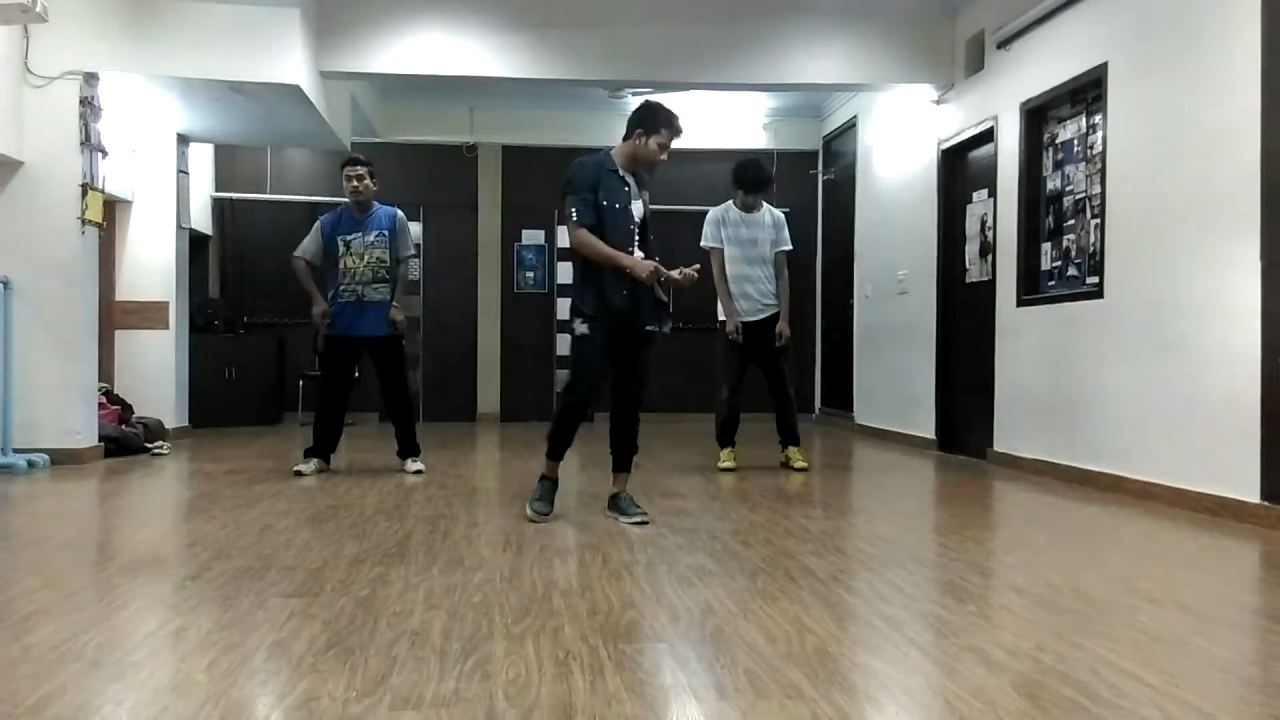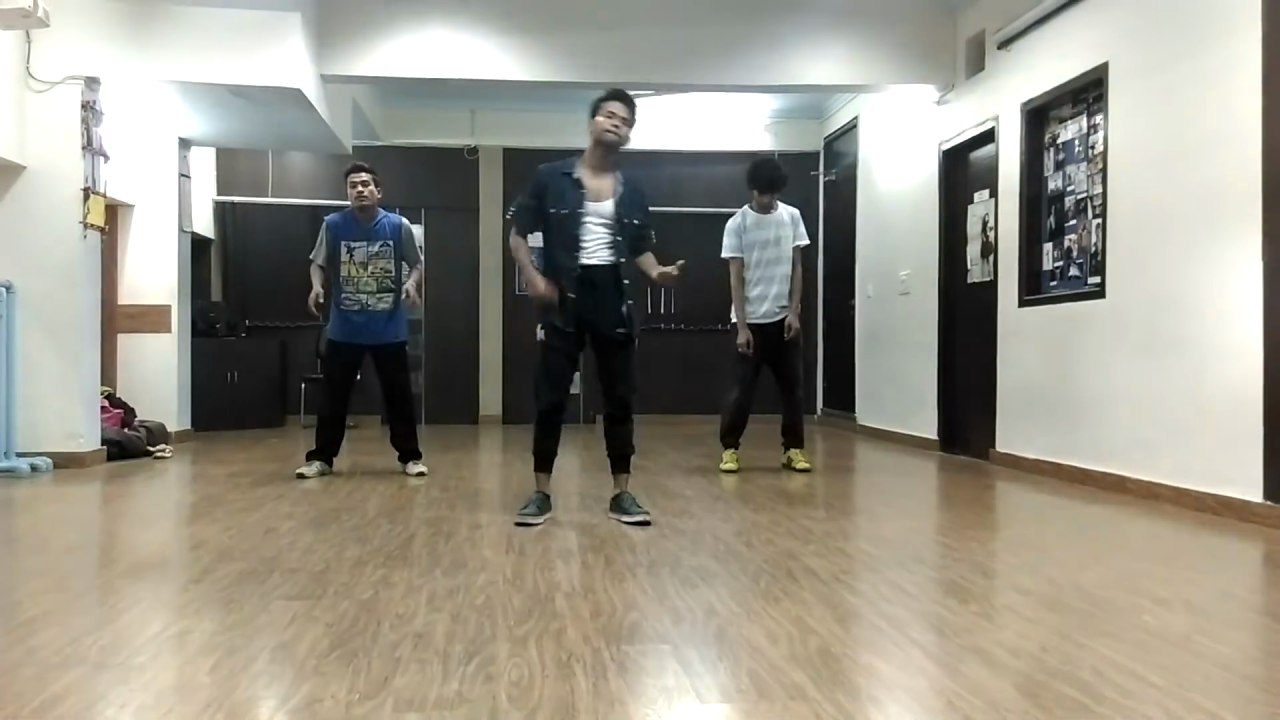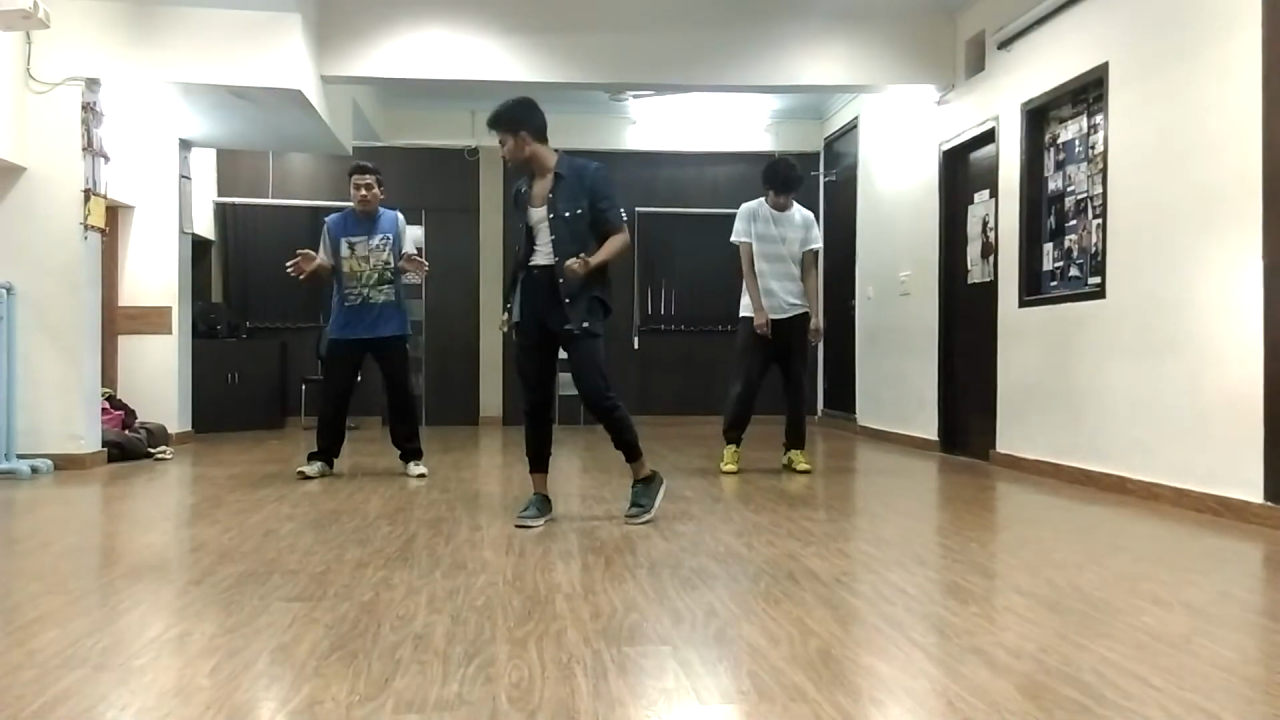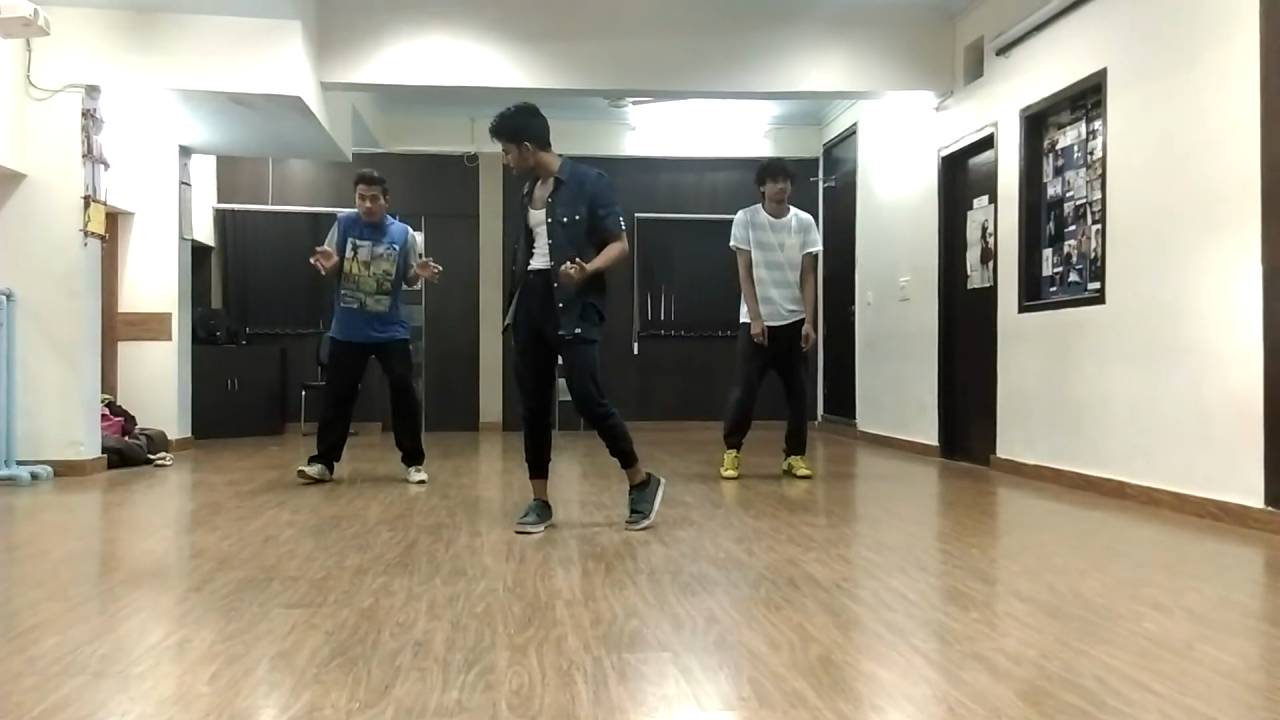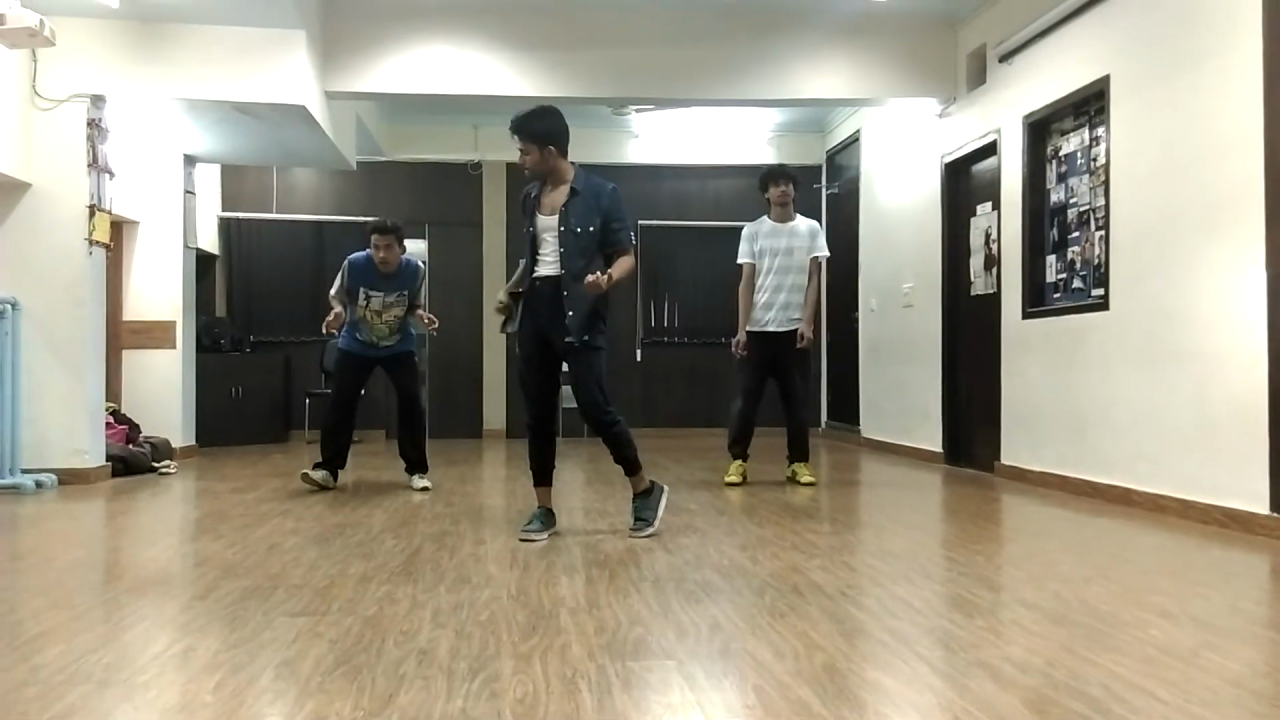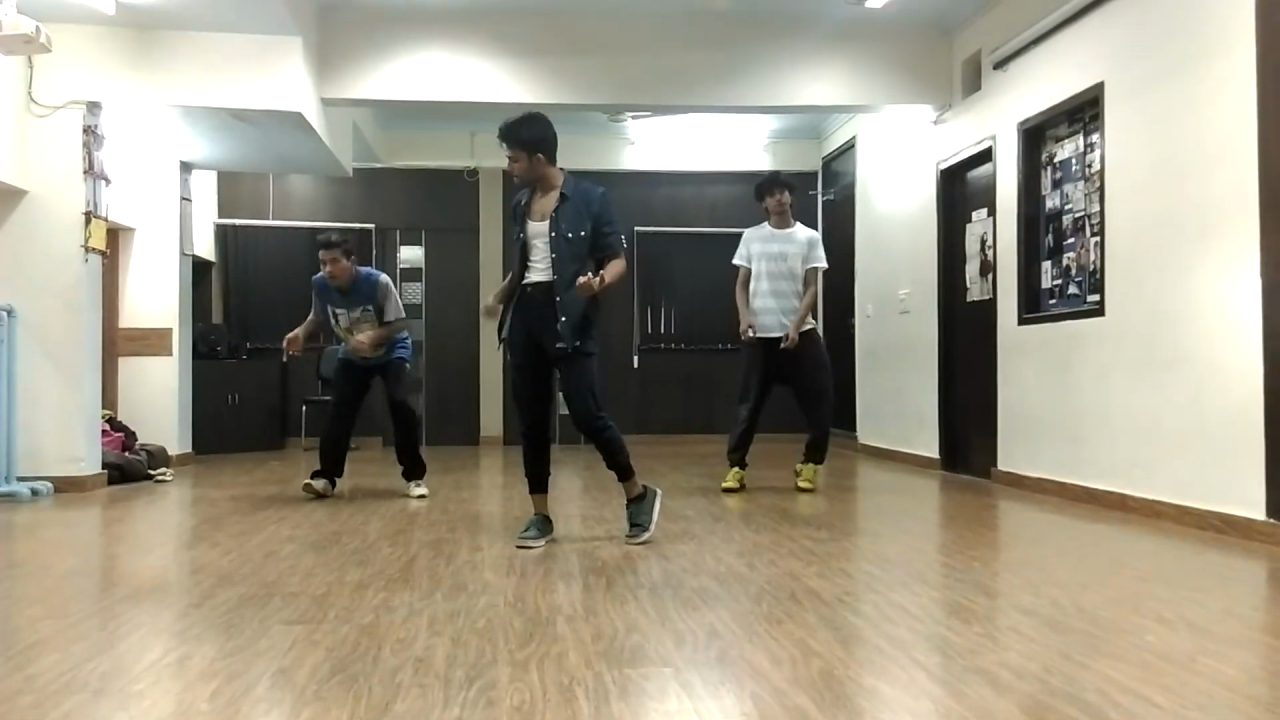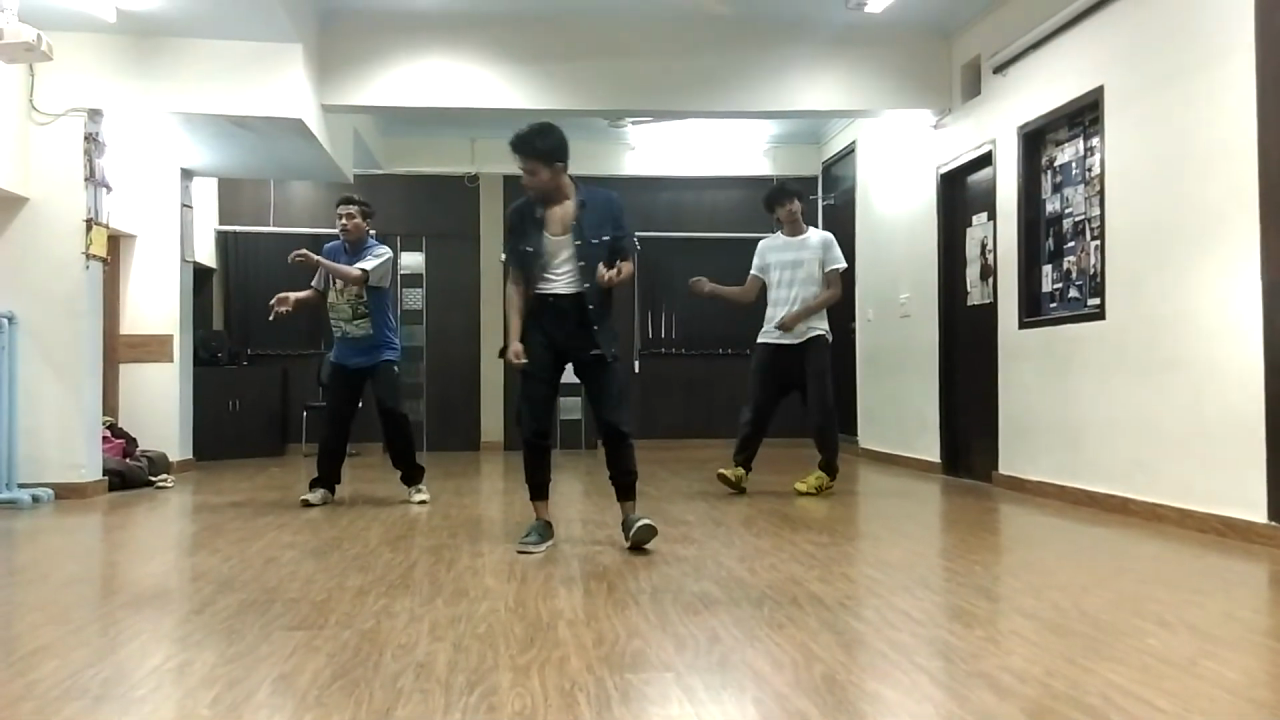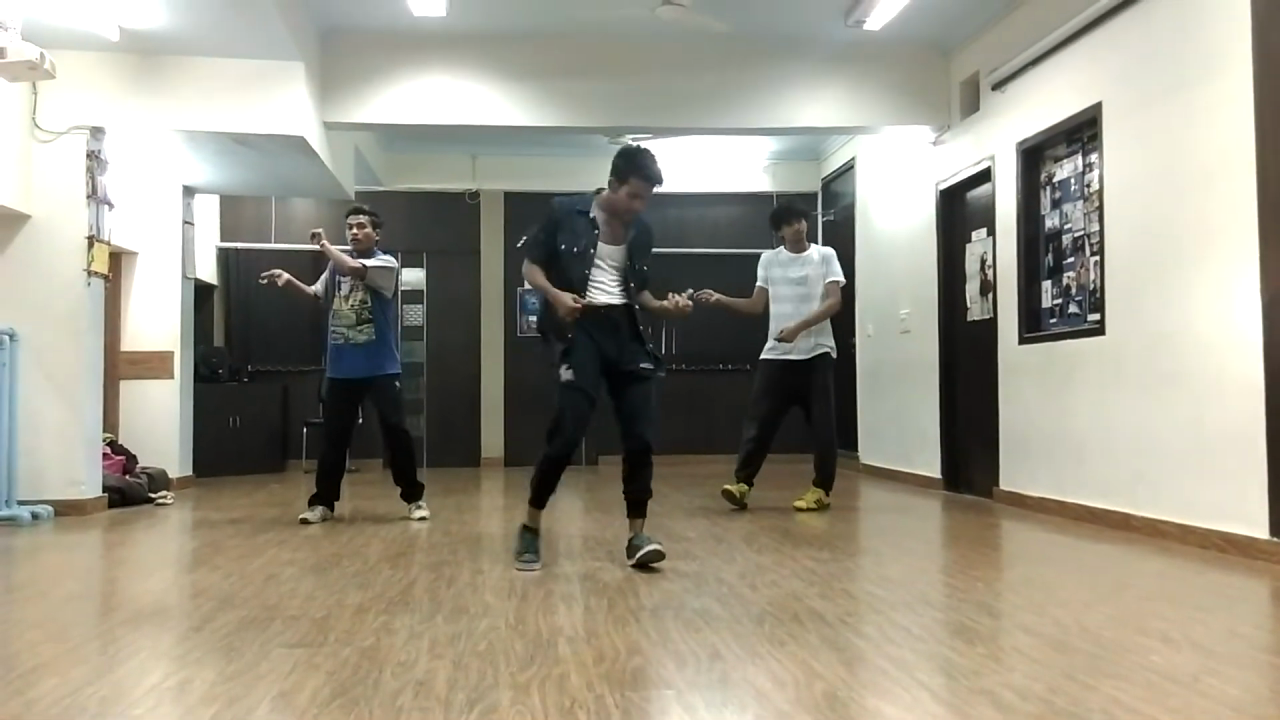
dt=0.5s
person 1, frame 1
left shoulder: (641, 187)
right shoulder: (589, 171)
right elbow: (579, 235)
left wrist: (666, 275)
right wrist: (629, 264)
left hip: (636, 303)
right hip: (597, 299)
left knee: (629, 398)
right knee: (583, 390)
left ankle: (619, 493)
right ankle: (548, 479)
person 1, frame 2
left shoulder: (631, 189)
right shoulder: (551, 178)
left elbow: (640, 248)
right elbow: (517, 233)
left wrist: (657, 271)
right wrist: (532, 276)
left hip: (612, 299)
right hip: (565, 299)
left knee: (619, 400)
right knee: (550, 399)
left ankle: (621, 494)
right ankle: (541, 494)
person 1, frame 3
left shoulder: (588, 176)
right shoulder: (522, 190)
left elbow: (621, 236)
left wrist: (589, 264)
right wrist: (512, 304)
left hip: (576, 298)
right hip: (533, 298)
left knee: (595, 392)
right knee: (535, 400)
left ankle: (645, 477)
right ankle: (540, 496)
person 1, frame 4
left shoulder: (589, 182)
right shoulder: (528, 191)
left elbow: (619, 244)
left wrist: (586, 270)
right wrist: (514, 298)
left hip: (573, 304)
right hip: (531, 302)
left knee: (588, 399)
right knee: (533, 405)
left ankle: (642, 482)
right ankle: (540, 502)
person 1, frame 5
left shoulder: (601, 193)
right shoulder: (530, 197)
left elbow: (626, 255)
left wrist: (607, 279)
right wrist: (509, 293)
left hip: (578, 310)
right hip: (535, 309)
left knee: (594, 406)
right knee: (538, 412)
left ankle: (646, 490)
right ankle: (544, 509)
person 1, frame 6
left shoulder: (590, 198)
right shoulder: (521, 204)
left elbow: (617, 259)
left wrist: (599, 281)
right wrist: (501, 294)
left hip: (569, 316)
right hip: (526, 316)
left knee: (586, 413)
right knee: (531, 421)
left ankle: (639, 494)
right ankle: (541, 516)
person 1, frame 7
left shoulder: (605, 205)
right shoulder: (519, 214)
left elbow: (629, 261)
right elbow: (516, 279)
left wrist: (615, 276)
right wrist: (513, 336)
left hip: (590, 321)
right hip: (541, 324)
left knee: (613, 422)
right knee: (534, 426)
left ankle: (629, 516)
right ankle: (541, 521)
person 1, frame 8
left shoulder: (641, 231)
right shoulder: (564, 213)
right elbow: (529, 264)
left wrist: (663, 305)
right wrist: (554, 294)
left hip: (627, 333)
right hip: (581, 330)
left knee: (640, 438)
right knee: (566, 434)
left ankle: (637, 536)
right ankle: (531, 527)
person 2, frame 1
left shoulder: (776, 219)
right shoulder: (717, 217)
left elbow: (781, 271)
right elbow: (718, 270)
left wrist: (784, 318)
right wrist: (730, 314)
left hip: (770, 315)
right hip: (735, 316)
left knee: (781, 384)
right knee: (731, 385)
left ankle: (790, 447)
right ankle: (726, 448)
person 2, frame 2
left shoulder: (792, 216)
right shoulder: (736, 224)
left elbow: (797, 268)
right elbow: (736, 278)
left wrist: (794, 312)
right wrist: (742, 327)
left hip: (784, 317)
right hip: (751, 319)
left knee: (792, 385)
right knee: (742, 388)
left ankle: (793, 448)
right ankle: (729, 449)
person 2, frame 3
left shoulder: (806, 218)
right shoulder: (749, 212)
left elbow: (809, 270)
right elbow: (747, 266)
left wrist: (814, 315)
right wrist: (759, 311)
left hip: (795, 315)
right hip: (756, 314)
left knee: (797, 385)
right knee: (745, 383)
left ankle: (794, 449)
right ankle: (731, 447)
person 2, frame 4
left shoulder: (805, 222)
right shoulder: (745, 219)
left elbow: (808, 276)
right elbow: (744, 273)
left wrist: (809, 322)
right wrist: (755, 318)
left hip: (794, 321)
right hip: (755, 320)
left knee: (798, 391)
right knee: (744, 389)
left ankle: (795, 455)
right ankle: (731, 452)
person 2, frame 5
left shoulder: (811, 229)
right shoulder: (753, 231)
left elbow: (814, 279)
right elbow: (747, 282)
left wrist: (807, 322)
right wrist: (741, 328)
left hip: (794, 328)
right hip: (759, 329)
left knee: (797, 398)
right knee: (747, 396)
left ankle: (798, 463)
right ankle: (738, 461)
person 2, frame 6
left shoulder: (809, 237)
right shoulder: (751, 237)
left elbow: (811, 288)
right elbow: (741, 285)
left wrist: (796, 327)
right wrist: (744, 317)
left hip: (800, 331)
right hip: (761, 334)
left knee: (820, 399)
right knee: (750, 403)
left ankle: (809, 463)
right ankle: (736, 467)
person 2, frame 7
left shoulder: (824, 240)
right shoulder: (766, 247)
left elbow: (835, 290)
right elbow: (748, 293)
left wrist: (799, 315)
right wrist: (712, 288)
left hip: (812, 337)
right hip: (772, 339)
left knee: (821, 406)
right knee: (756, 406)
left ankle: (827, 471)
right ankle: (740, 468)
person 2, frame 8
left shoulder: (825, 256)
right shoulder: (769, 259)
left elbow: (834, 302)
right elbow: (757, 305)
left wrist: (798, 327)
right wrist: (719, 299)
left hip: (817, 353)
right hip: (776, 354)
left knee: (822, 424)
right knee: (759, 420)
left ankle: (821, 488)
right ankle: (742, 483)
person 3, frame 1
left shoulder: (394, 219)
right shoulder: (329, 223)
left elbow: (404, 265)
right elbow: (300, 261)
left wrist: (398, 303)
right wrist: (317, 301)
left hip: (384, 323)
right hip: (340, 324)
left knee: (397, 391)
right knee: (331, 392)
left ankle: (410, 454)
right ankle: (319, 455)
person 3, frame 2
left shoulder: (398, 226)
right shoulder: (333, 225)
left elbow: (416, 263)
right elbow: (320, 264)
left wrist: (412, 283)
right wrist: (317, 288)
left hip: (390, 328)
right hip: (343, 329)
left knee: (399, 395)
right knee: (333, 396)
left ankle: (410, 456)
right ankle: (321, 457)
person 3, frame 3
left shoulder: (395, 221)
right shoulder: (334, 224)
left elbow: (401, 265)
right elbow: (332, 269)
left wrist: (409, 264)
right wrist: (316, 265)
left hip: (390, 324)
right hip: (346, 326)
left knee: (400, 390)
right knee: (335, 392)
left ankle: (412, 457)
right ankle: (323, 458)
person 3, frame 4
left shoulder: (402, 233)
right shoulder: (344, 224)
left elbow: (408, 279)
right elbow: (332, 267)
left wrist: (419, 271)
right wrist: (329, 263)
left hip: (391, 329)
right hip: (348, 329)
left knee: (404, 391)
right knee: (338, 393)
left ankle: (414, 462)
right ankle: (323, 462)
person 3, frame 5
left shoulder: (415, 270)
right shoulder: (354, 264)
left elbow: (415, 306)
right elbow: (337, 296)
left wrist: (421, 315)
right wrist: (339, 311)
left hip: (399, 346)
right hip: (355, 344)
left knee: (410, 400)
right knee: (341, 401)
left ankle: (417, 470)
right ankle: (328, 469)
person 3, frame 6
left shoulder: (378, 282)
right shoulder: (319, 284)
left elbow: (398, 323)
right elbow: (318, 316)
left wrist: (372, 336)
right wrist: (301, 332)
left hip: (391, 351)
right hip: (353, 357)
left knee: (401, 404)
right knee: (340, 411)
left ankle: (414, 476)
right ankle: (326, 476)
person 3, frame 7
left shoulder: (381, 254)
right shoulder: (331, 250)
left elbow: (356, 276)
right elbow: (319, 291)
left wrist: (317, 261)
right wrist: (293, 297)
left hip: (380, 352)
right hip: (343, 354)
left knee: (392, 412)
right knee: (335, 418)
left ankle: (414, 481)
right ankle: (324, 485)
person 3, frame 8
left shoulder: (386, 264)
right shoulder: (337, 263)
left elbow: (354, 270)
right elbow: (317, 295)
left wrist: (324, 246)
right wrist: (289, 280)
left hip: (380, 367)
right hip: (340, 368)
left knee: (395, 430)
right knee: (334, 435)
left ankle: (414, 498)
right ankle: (323, 502)
